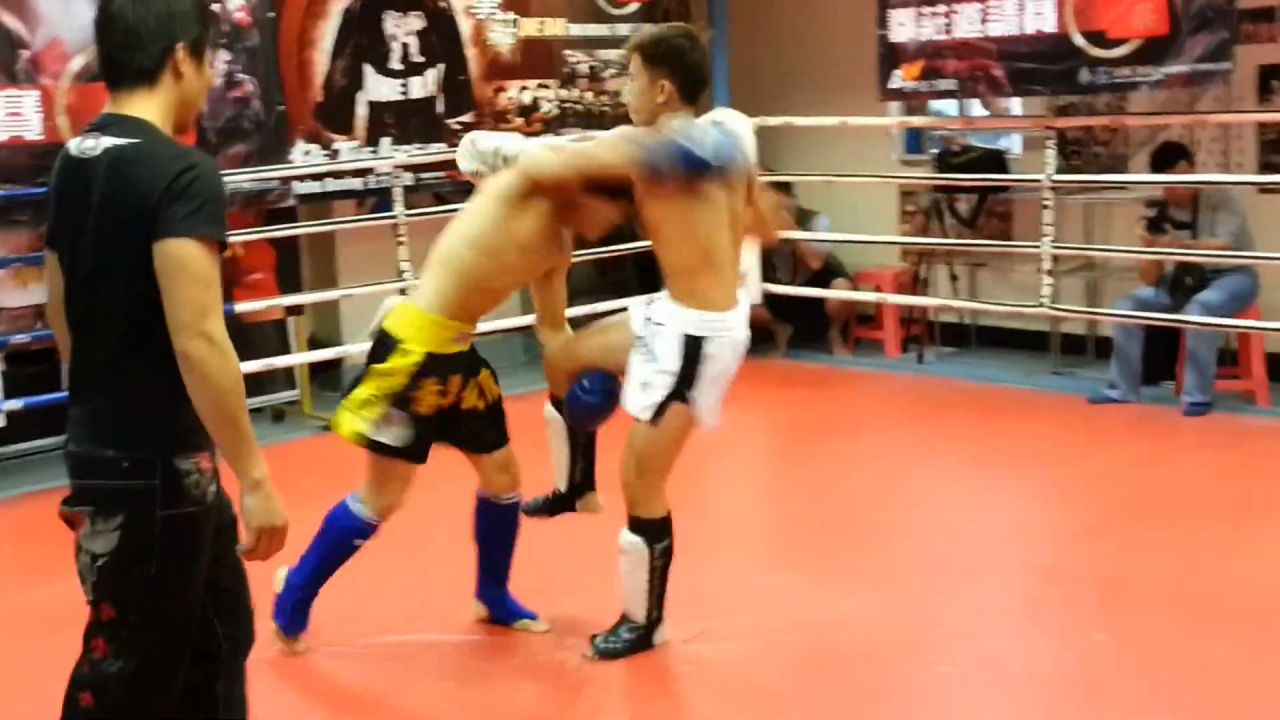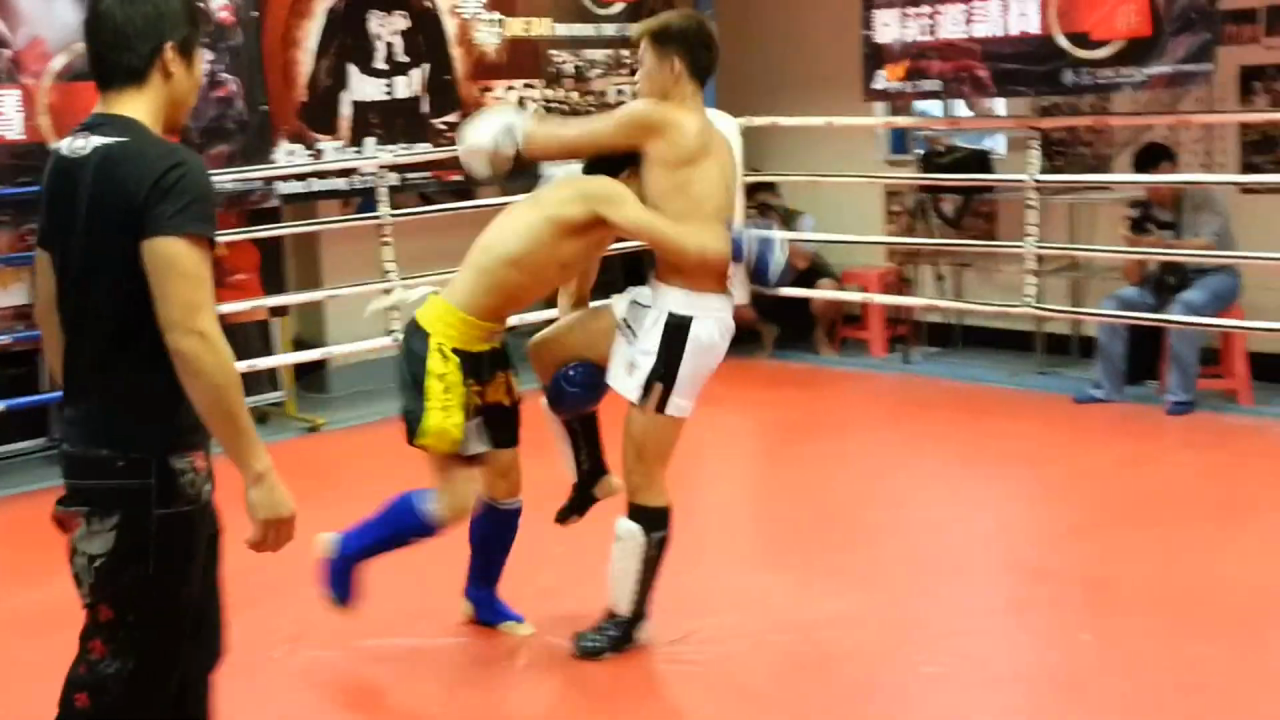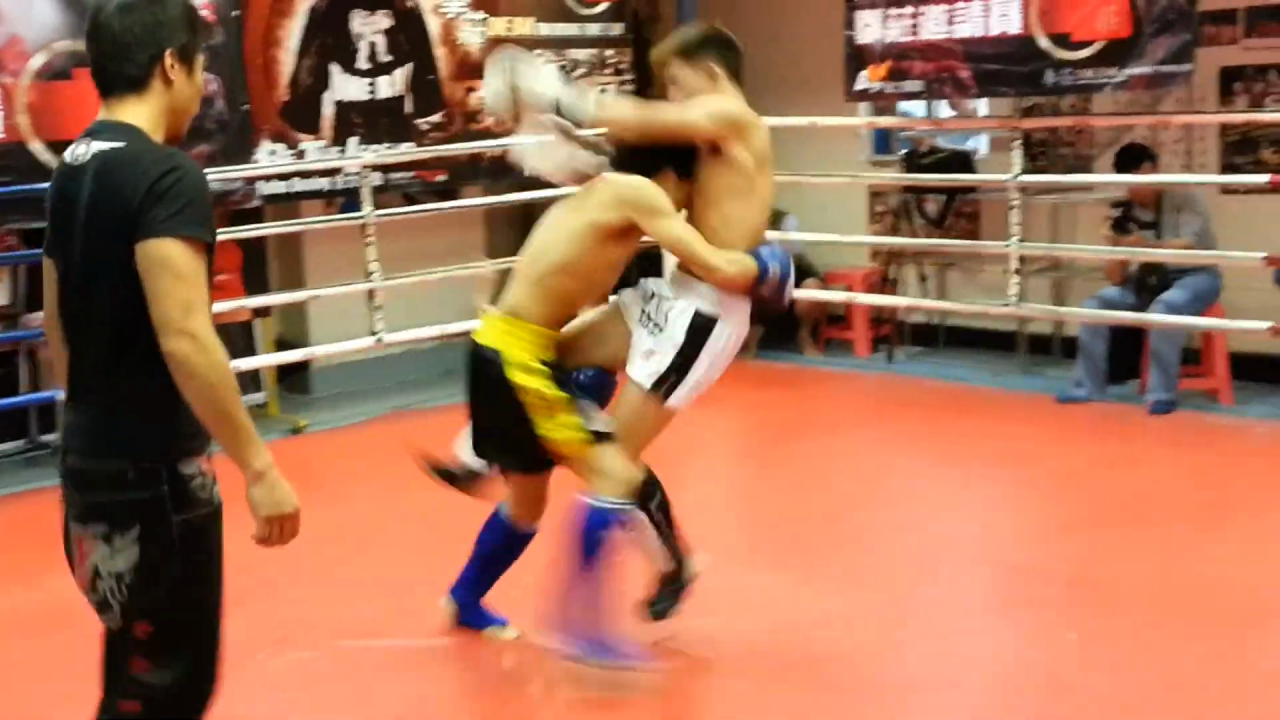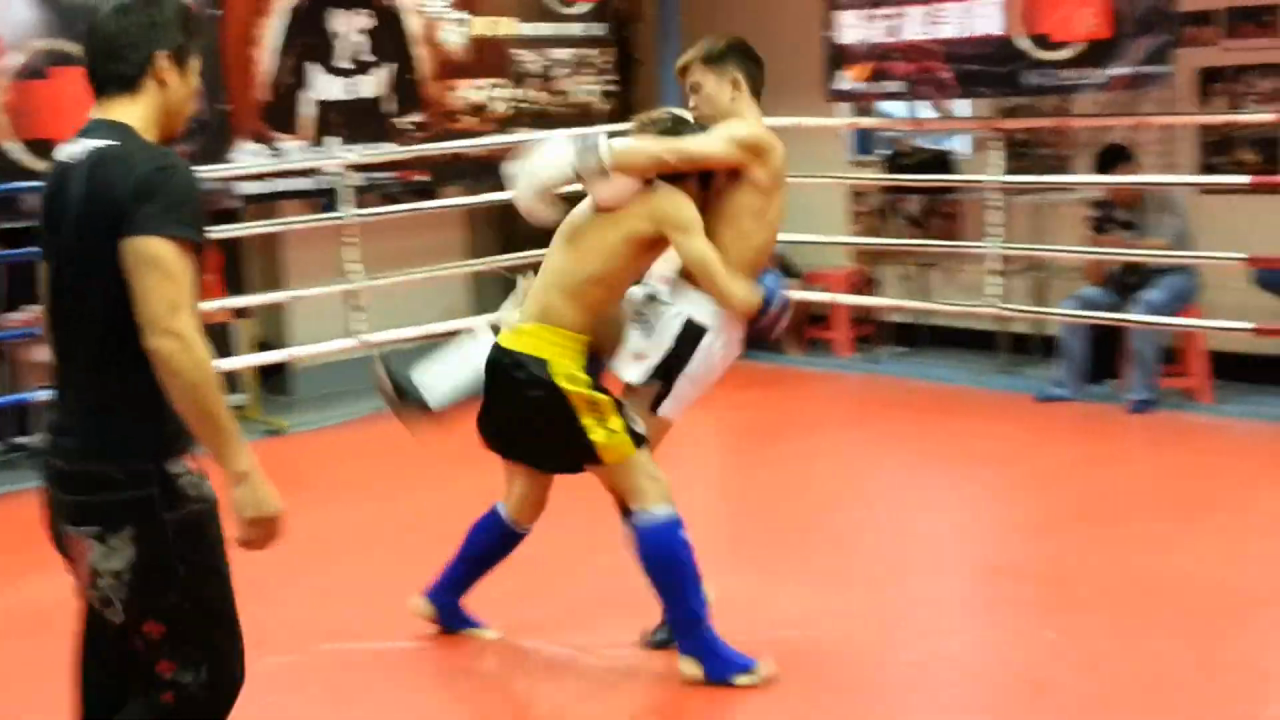
dt=0.1s
person 1, frame 1
left shoulder: (73, 165)
right shoulder: (181, 174)
right elbow: (198, 339)
right wrist: (255, 478)
left hip: (105, 446)
right hip: (153, 466)
left knee: (215, 630)
person 1, frame 2
left shoulder: (66, 163)
right shoulder: (170, 171)
left elbow: (52, 318)
right elbow: (193, 336)
right wrist: (258, 468)
left hip: (95, 450)
right hip: (145, 465)
left knee: (182, 653)
person 1, frame 3
left shoulder: (72, 171)
right shoulder: (167, 176)
right elbow: (184, 339)
right wrist: (260, 467)
left hip: (95, 463)
right hip: (151, 473)
person 1, frame 4
left shoulder: (68, 170)
right shoulder: (157, 175)
right elbow: (168, 337)
right wrist: (241, 467)
left hip: (76, 466)
right hip: (137, 479)
person 2, frame 1
right shoulder: (728, 136)
left elbow: (554, 167)
right elbow: (769, 228)
left hip: (697, 336)
right hip: (671, 316)
left knee: (642, 484)
right knee: (563, 359)
left ankle: (642, 622)
right ankle: (573, 487)
person 2, frame 2
left shoulder: (659, 119)
right shoulder: (714, 134)
left elbow: (559, 141)
left wrist: (506, 134)
left hip: (684, 316)
right hip: (659, 302)
left knee: (642, 476)
right knee: (547, 351)
left ankle: (626, 616)
right ankle: (590, 479)
person 2, frame 3
left shoulder: (731, 120)
right shoulder: (725, 138)
left elbow: (633, 118)
left wrist: (550, 96)
left hip: (704, 314)
right hip: (673, 295)
left knee: (617, 448)
right knee: (561, 353)
left ankle: (672, 564)
person 2, frame 4
left shoulder: (752, 138)
right shoulder: (738, 151)
left elbow: (658, 154)
left wrist: (587, 154)
left hip: (698, 323)
right hip: (671, 300)
person 3, frame 1
left shoulder: (557, 246)
right shoulder: (526, 179)
left elbow: (552, 326)
right wrist: (668, 153)
left hip: (458, 348)
right hip: (414, 343)
left knee: (502, 477)
right knee: (383, 498)
left ankle: (494, 596)
right ankle: (298, 590)
person 3, frame 2
left shoulder: (582, 224)
right shoulder: (602, 194)
right elbow: (675, 243)
left hip: (477, 343)
right hip: (445, 341)
left knee: (506, 482)
right knee: (460, 496)
left ankle: (483, 599)
right ankle: (349, 552)
person 3, frame 3
left shoulder: (603, 195)
right shoulder: (637, 193)
right elbow: (722, 271)
right wrist: (766, 268)
left hip: (520, 350)
right hip: (510, 356)
left knee: (526, 504)
right knee: (616, 475)
left ankle: (465, 600)
right ankle: (583, 625)
person 3, frame 4
left shoulder: (602, 201)
right shoulder: (670, 205)
right elbow: (736, 300)
right wrist: (767, 296)
left hip: (520, 357)
right hip: (543, 363)
left knee: (525, 505)
right knee: (650, 492)
left ankle: (444, 598)
right ankle: (704, 649)
person 4, frame 1
left shoulder: (1220, 197)
right shoulder: (1159, 215)
left elbow: (1227, 246)
right elbow: (1151, 280)
left wrist: (1181, 245)
right wrist: (1150, 249)
left hip: (1233, 276)
right hip: (1189, 278)
left knee: (1199, 310)
right knee: (1130, 305)
left ankle: (1198, 396)
right ankle: (1122, 389)
person 4, frame 2
left shoulder: (1202, 197)
right shoulder: (1143, 214)
left elbow: (1210, 245)
right elbow: (1135, 280)
left wrist: (1165, 245)
right wrist: (1134, 248)
left hip: (1215, 276)
right hip: (1171, 278)
left knee: (1182, 309)
right knee: (1114, 304)
left ankle: (1181, 395)
right ankle: (1106, 388)
person 4, frame 3
left shoulder: (1183, 198)
right shoulder: (1125, 214)
left elbow: (1191, 246)
right elbow: (1117, 280)
left wrist: (1146, 245)
right wrist: (1116, 249)
left hip: (1196, 276)
right hip: (1153, 278)
left knee: (1163, 308)
right knee: (1096, 304)
left ankle: (1162, 394)
right ankle: (1088, 387)
person 4, frame 4
left shoulder: (1162, 199)
right shoulder: (1105, 213)
left elbow: (1172, 246)
right elbow: (1097, 280)
left wrist: (1126, 245)
right wrist: (1096, 248)
left hip: (1173, 276)
right hip: (1131, 278)
left knee: (1143, 308)
right knee: (1077, 303)
left ankle: (1142, 392)
right ankle: (1068, 385)
